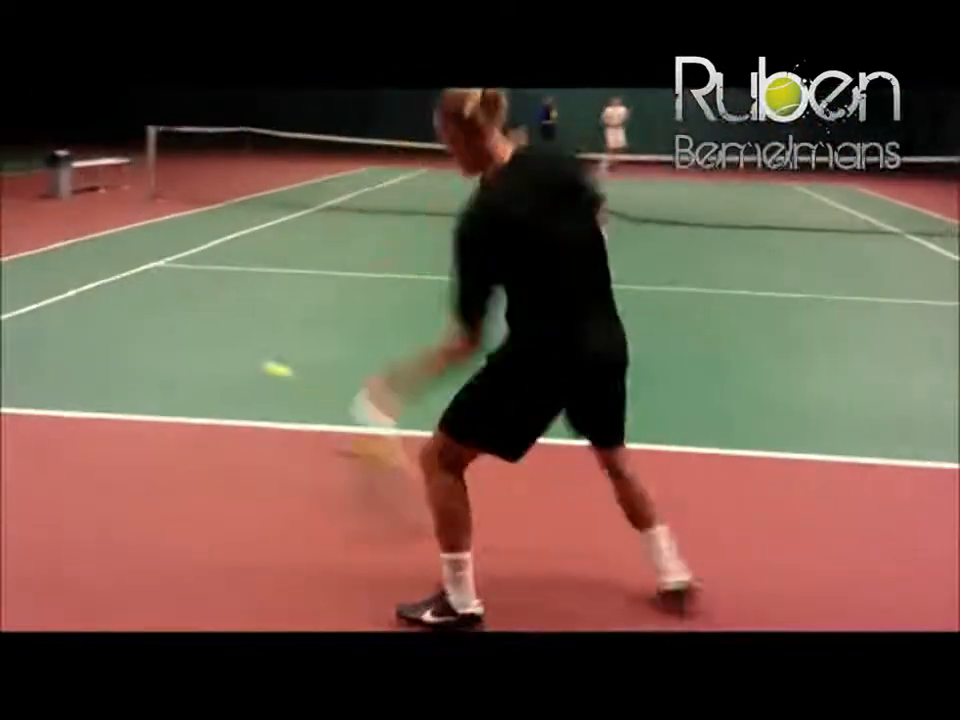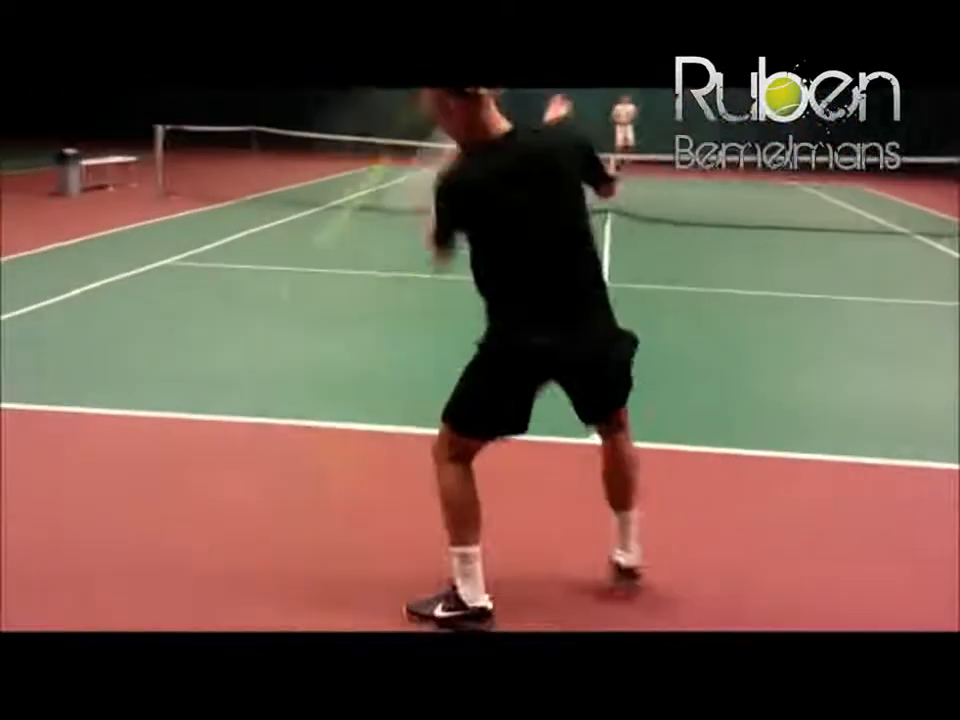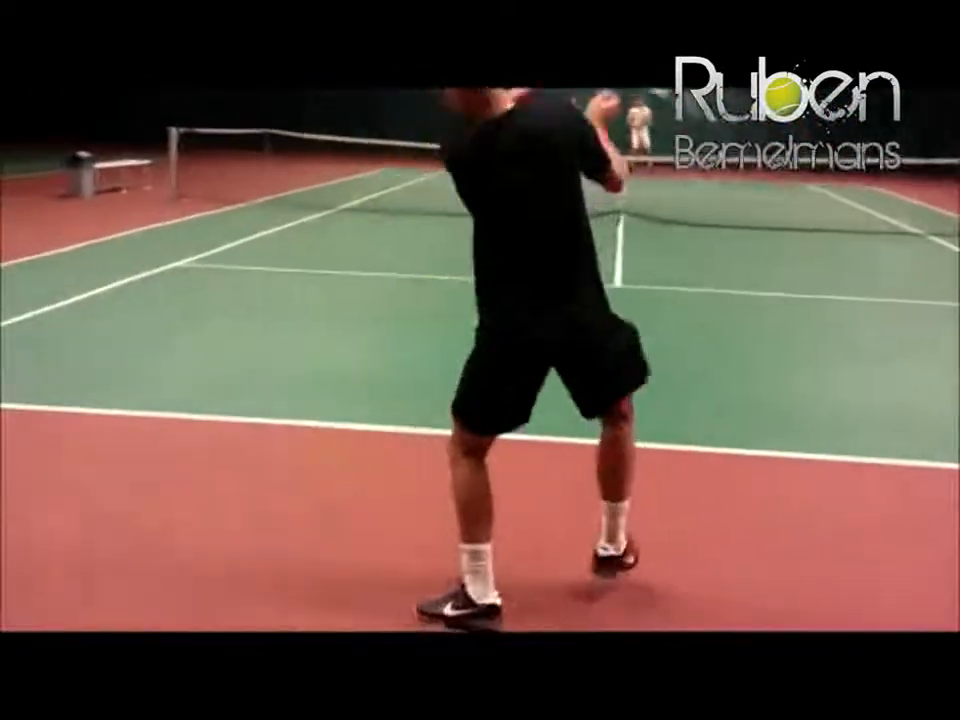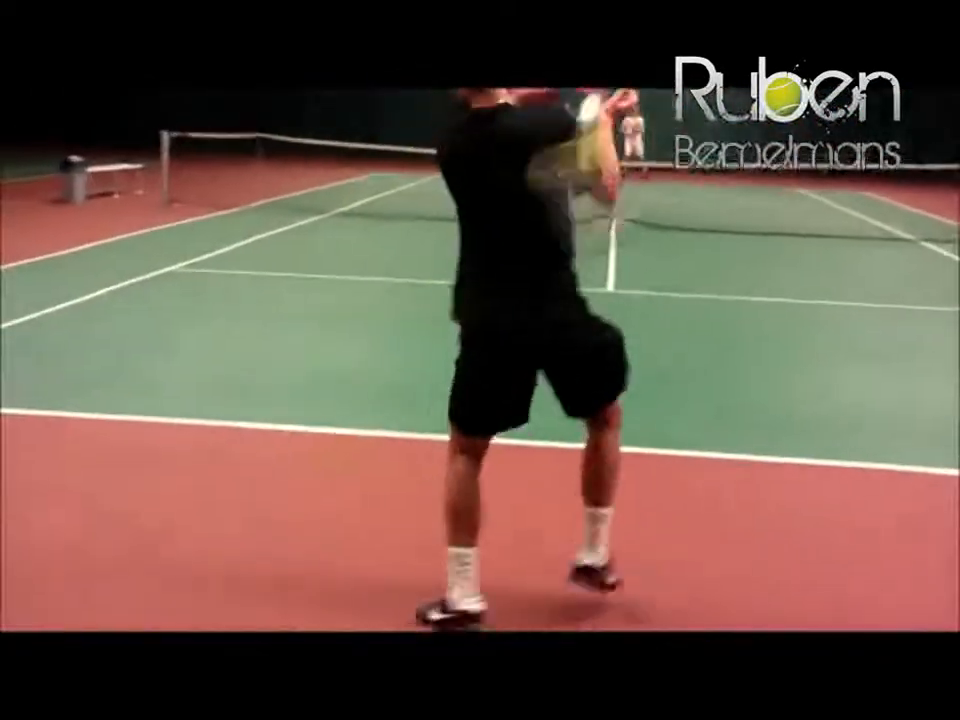
dt=0.1s
person 1, frame 1
left shoulder: (478, 218)
right shoulder: (557, 166)
left elbow: (466, 339)
left wrist: (406, 380)
left hip: (542, 355)
right hip: (602, 348)
left knee: (441, 456)
right knee: (611, 454)
left ankle: (460, 602)
right ankle: (671, 572)
person 1, frame 2
left shoulder: (457, 185)
right shoulder: (562, 141)
left elbow: (442, 253)
right elbow: (608, 187)
left hip: (517, 341)
right hip: (589, 327)
left knee: (451, 452)
right knee: (615, 428)
left ankle: (470, 596)
right ankle: (626, 557)
person 1, frame 3
left shoulder: (461, 153)
right shoulder: (560, 121)
right elbow: (614, 179)
right wrist: (593, 120)
left hip: (510, 327)
right hip: (583, 313)
left knee: (466, 448)
right knee: (617, 415)
left ankle: (479, 594)
right ankle: (612, 546)
person 1, frame 4
left shoulder: (454, 142)
right shoulder: (549, 124)
right elbow: (605, 190)
right wrist: (604, 123)
left hip: (487, 320)
right hip: (556, 312)
left knee: (464, 451)
right knee: (605, 418)
left ankle: (461, 600)
right ankle: (594, 556)
